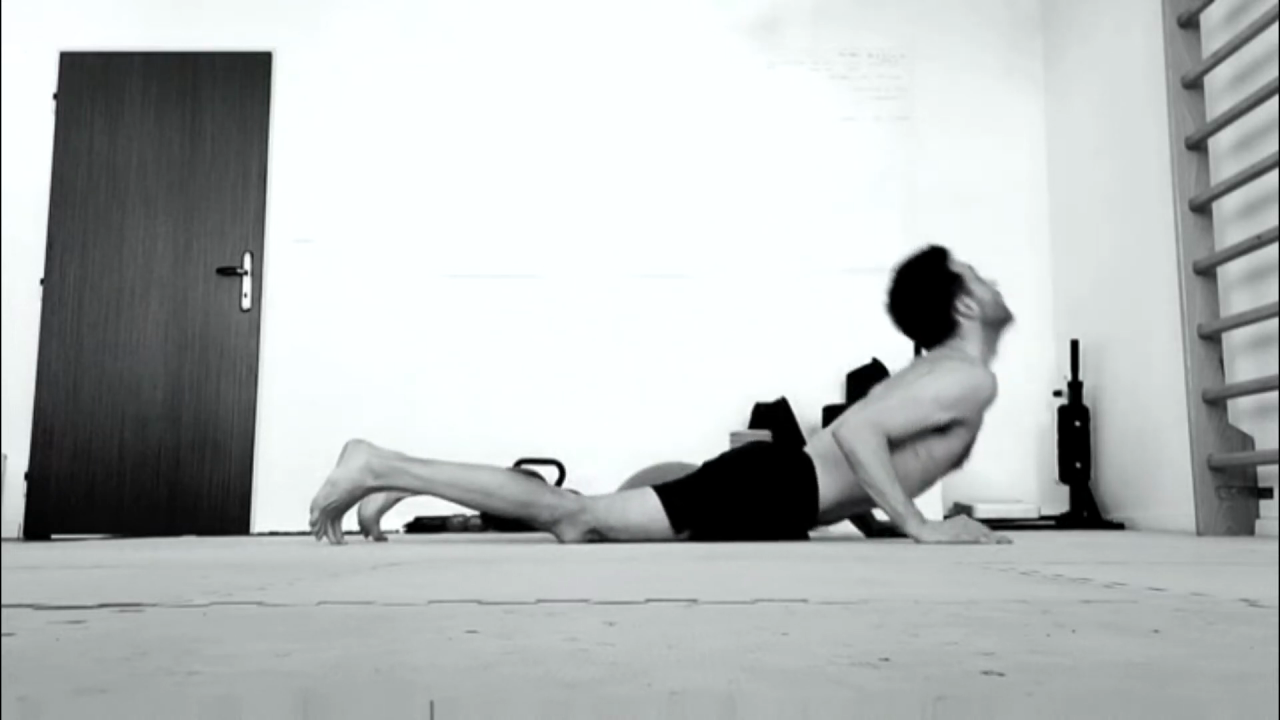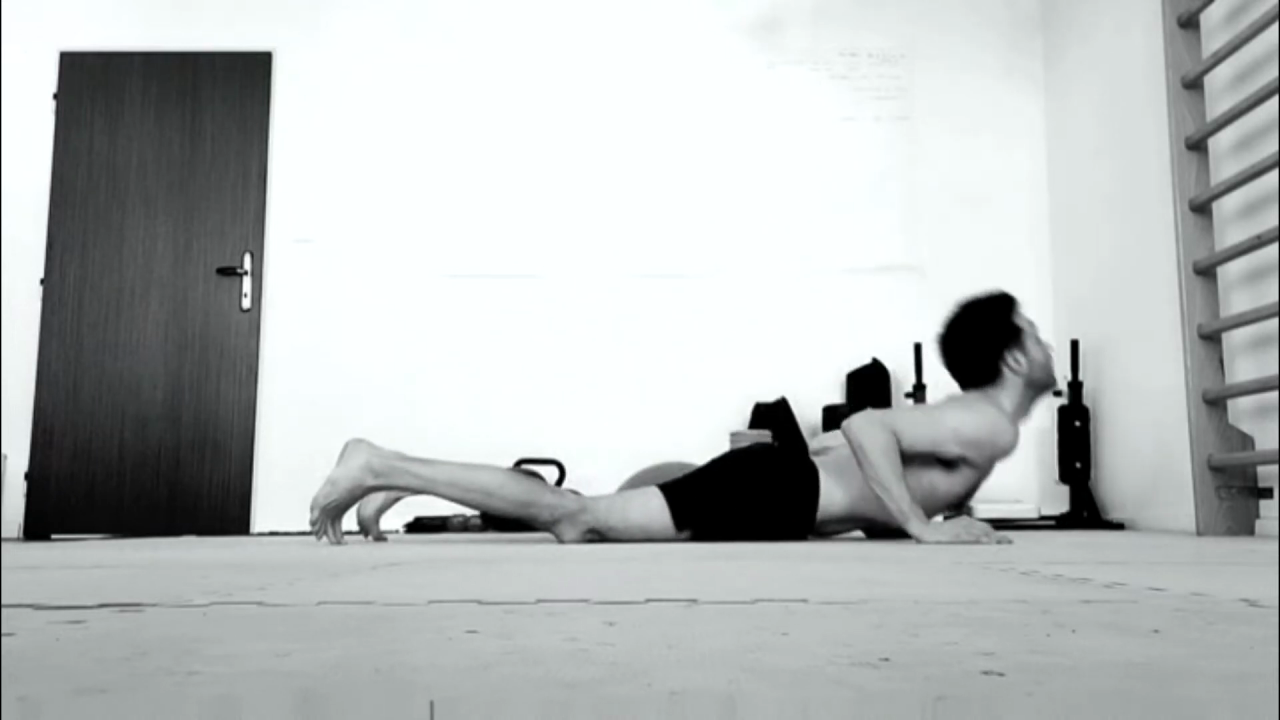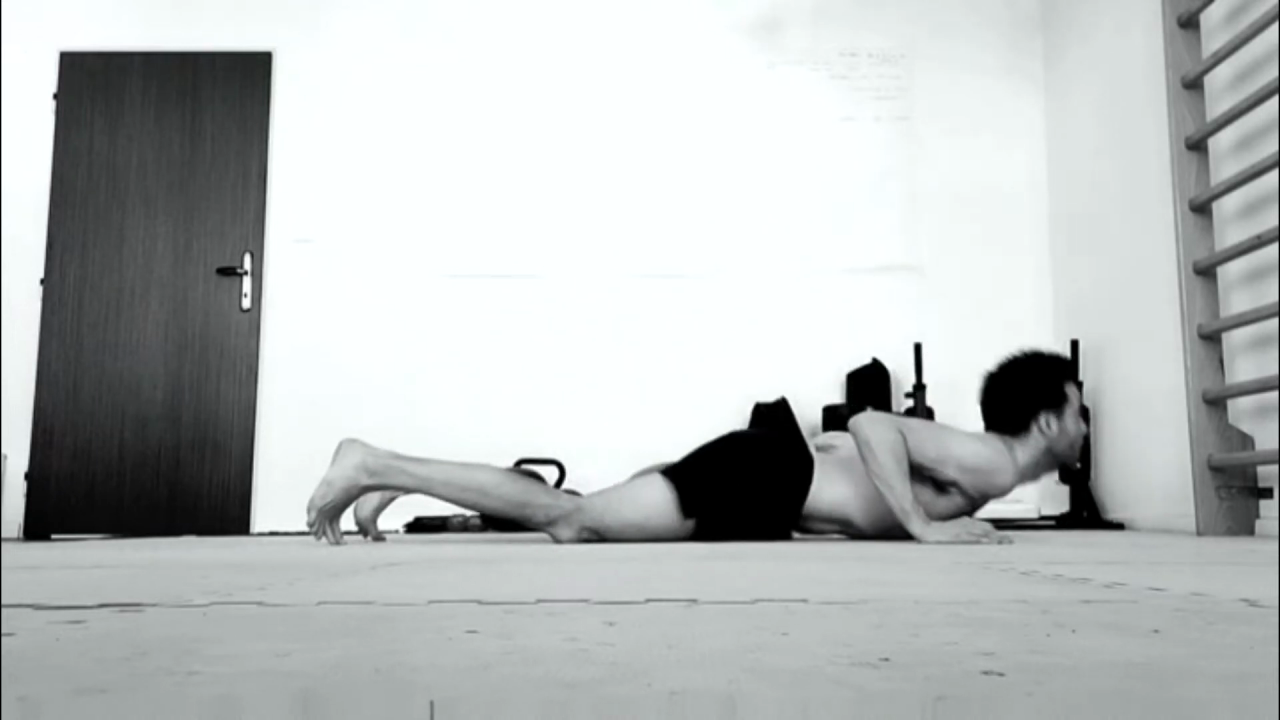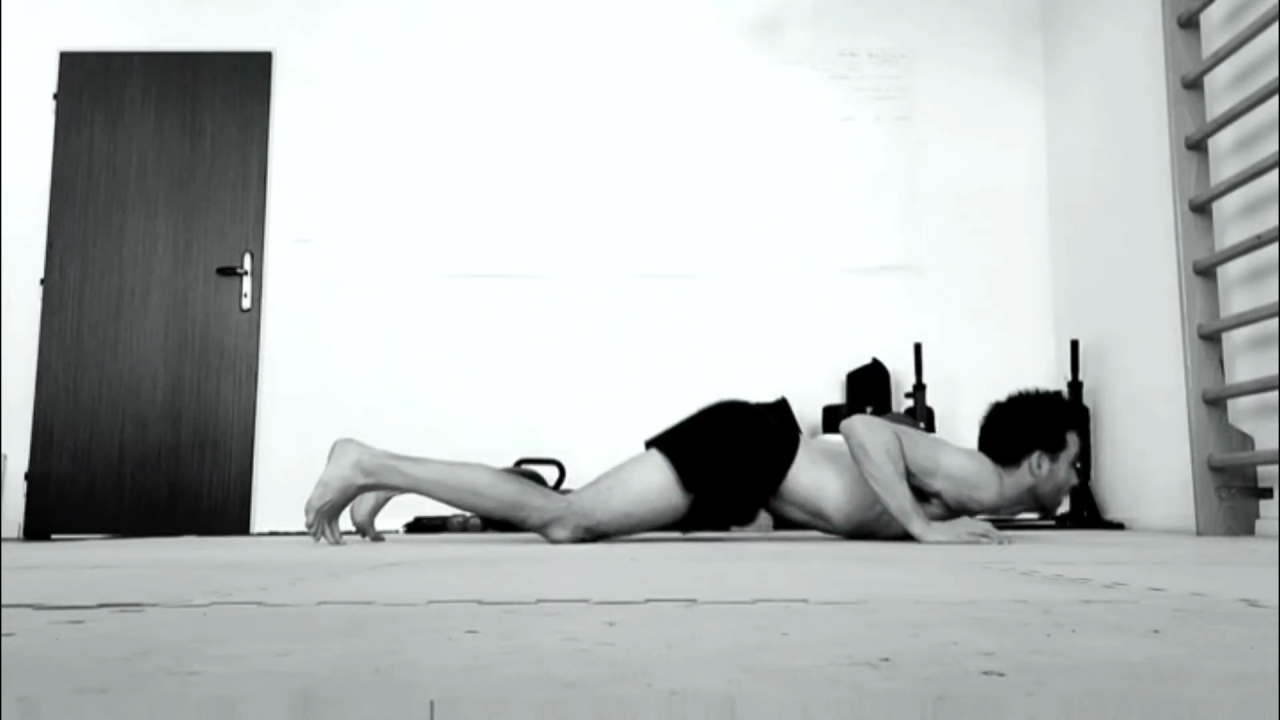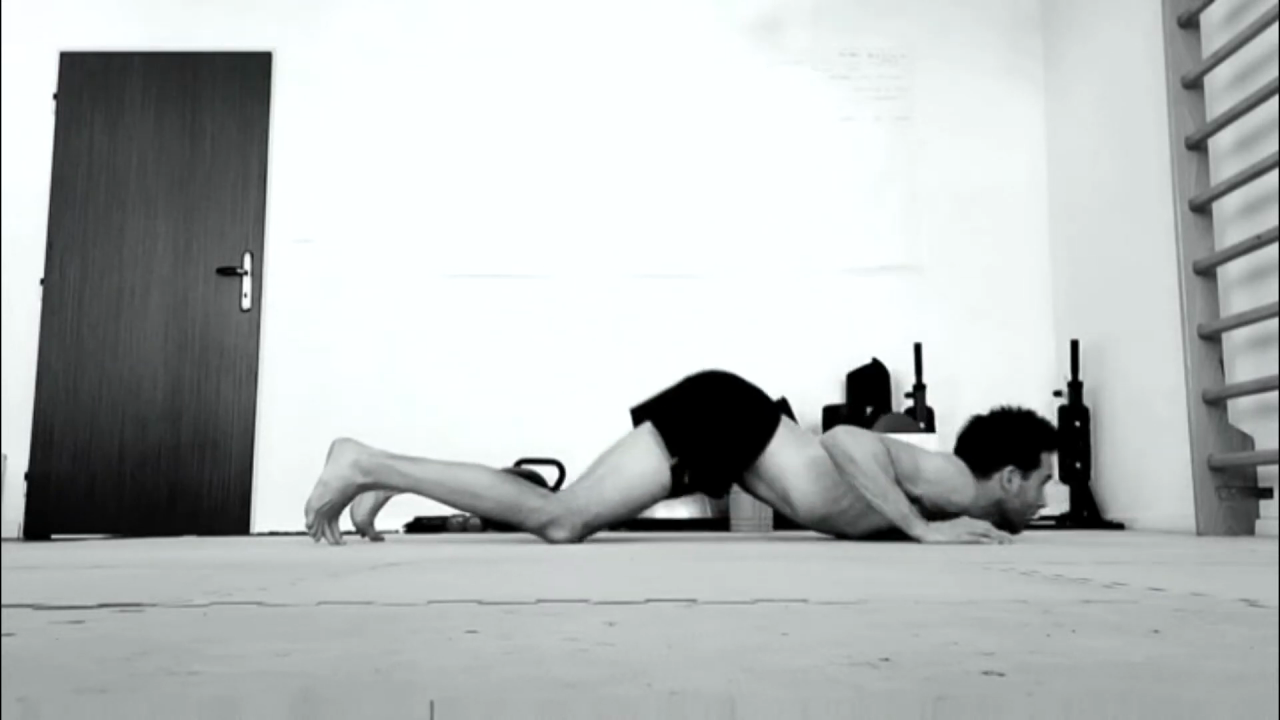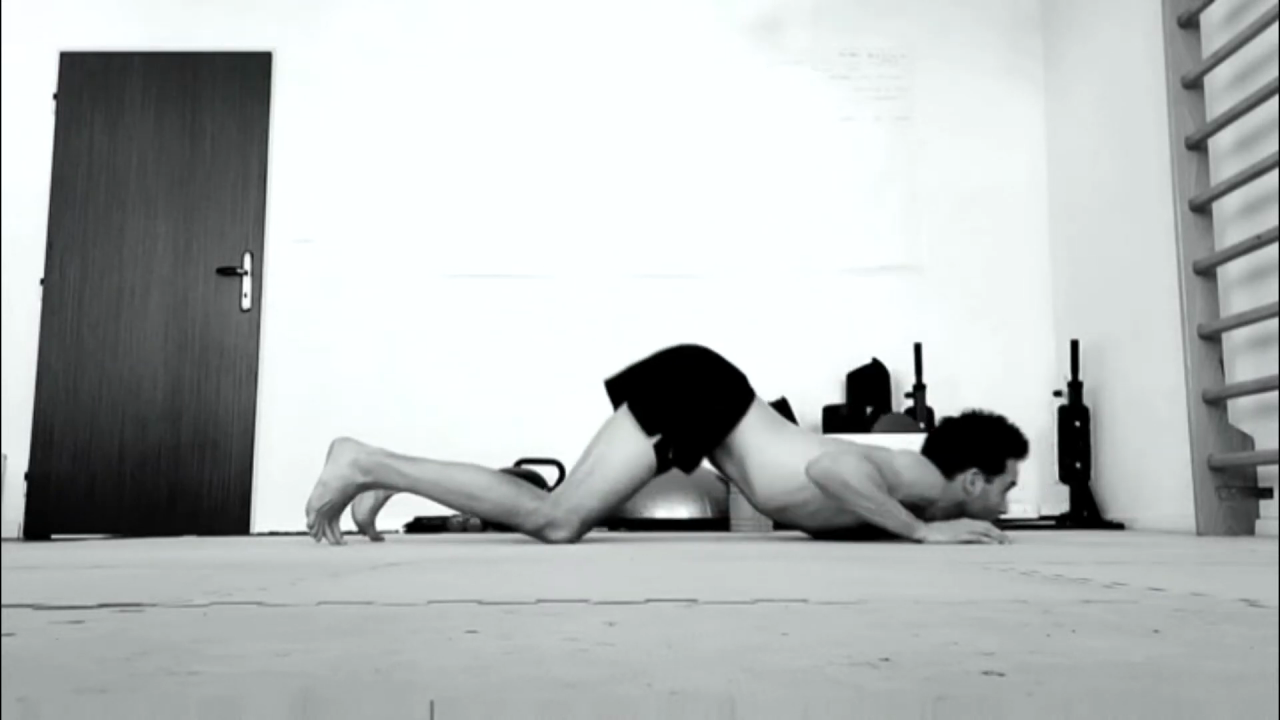
dt=0.2s
person 1, frame 1
left shoulder: (929, 369)
right shoulder: (972, 378)
right elbow: (854, 433)
left wrist: (883, 519)
right wrist: (917, 525)
left hip: (772, 474)
right hip: (772, 489)
left knee: (575, 510)
right knee: (576, 518)
left ankle: (388, 476)
right ankle: (381, 470)
person 1, frame 2
left shoulder: (963, 412)
right shoulder: (994, 426)
right elbow: (866, 429)
left wrist: (901, 515)
right wrist: (922, 527)
left hip: (774, 476)
right hip: (771, 490)
left knee: (580, 512)
right knee: (577, 517)
left ankle: (392, 479)
right ankle: (381, 468)
person 1, frame 3
left shoulder: (971, 450)
right shoulder: (993, 465)
right elbow: (871, 424)
left wrist: (923, 510)
right wrist: (923, 525)
left hip: (769, 462)
right hip: (760, 474)
left knee: (571, 513)
right knee: (572, 516)
left ankle: (388, 481)
right ankle: (374, 467)
person 1, frame 4
left shoulder: (960, 472)
right shoulder: (977, 483)
right elbow: (862, 426)
left wrist: (916, 517)
right wrist: (923, 528)
left hip: (754, 441)
right hip: (744, 444)
left knee: (563, 509)
right knee: (563, 517)
left ankle: (383, 478)
right ankle: (371, 466)
person 1, frame 5
left shoulder: (939, 478)
right shoulder: (953, 487)
right elbow: (845, 440)
left wrist: (913, 521)
right wrist: (921, 529)
left hip: (731, 417)
right hip: (724, 415)
left knee: (557, 514)
right knee: (559, 521)
left ankle: (381, 472)
right ankle: (368, 466)
person 1, frame 6
left shoulder: (903, 480)
right shoulder: (920, 484)
left elbow: (828, 470)
right elbow: (828, 466)
left wrist: (914, 524)
right wrist: (923, 532)
left hip: (703, 394)
right hip: (696, 388)
left knee: (553, 511)
right knee: (556, 521)
left ankle: (376, 470)
right ankle: (368, 465)
